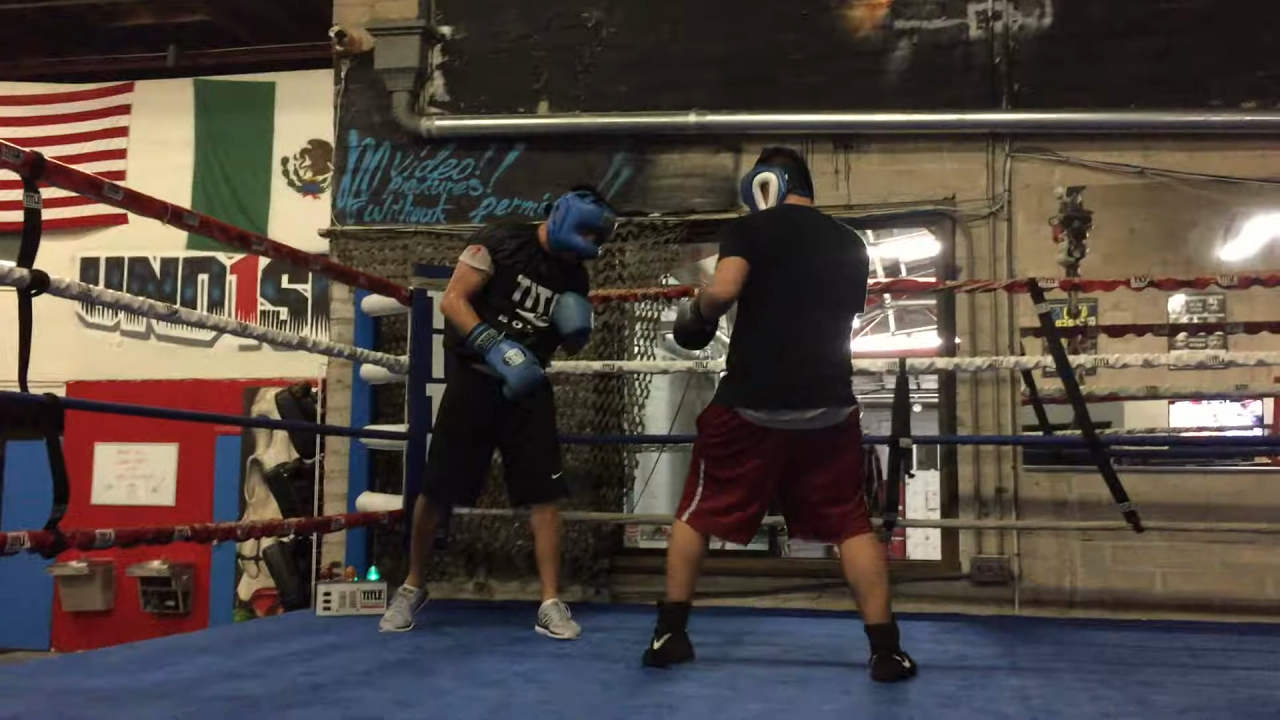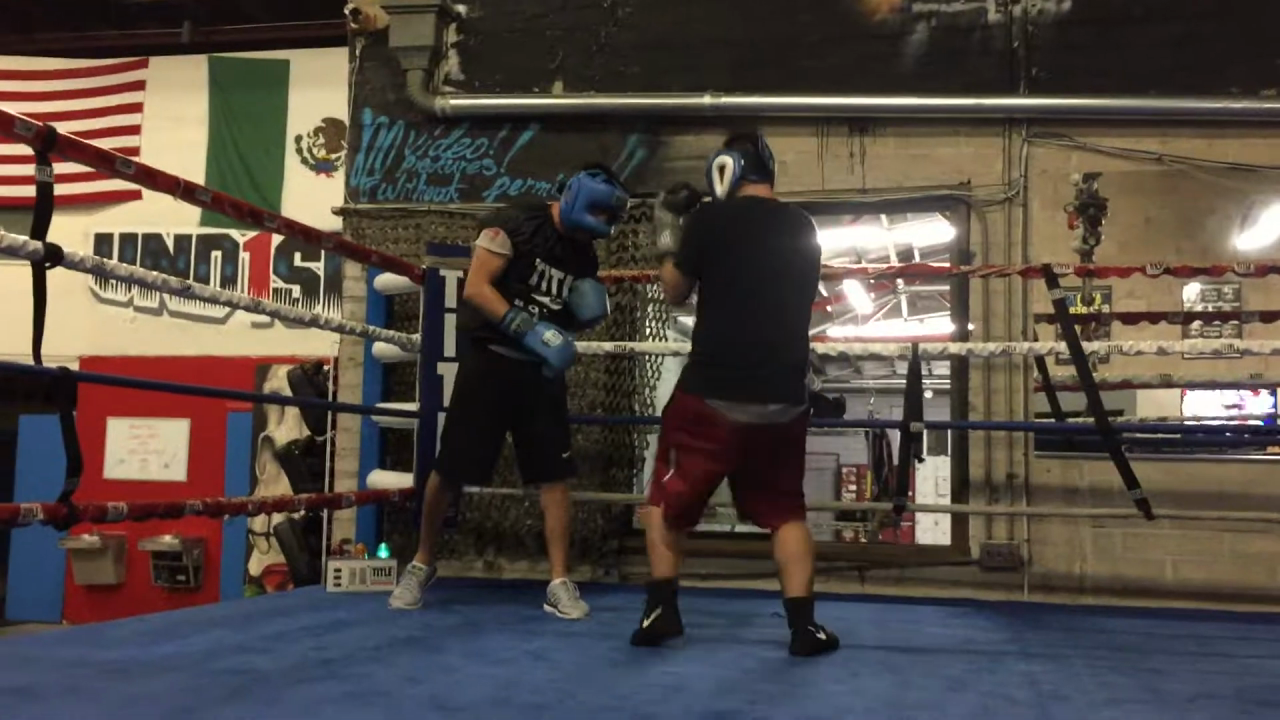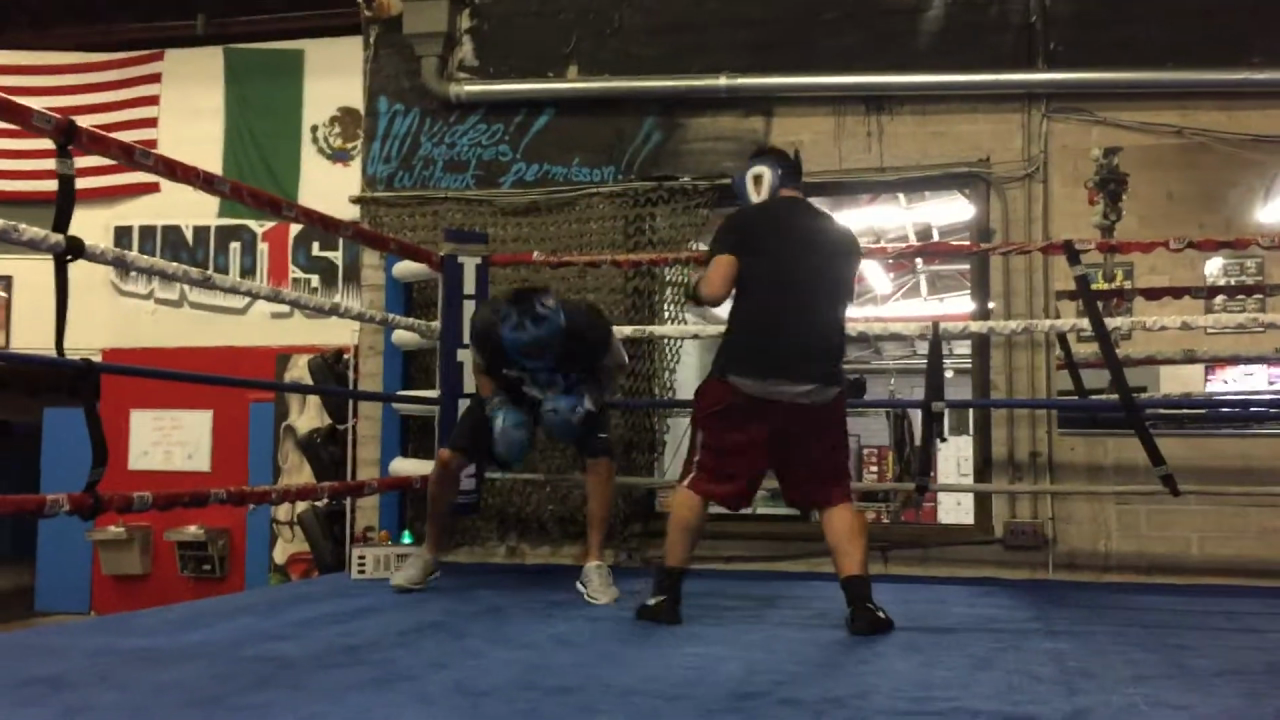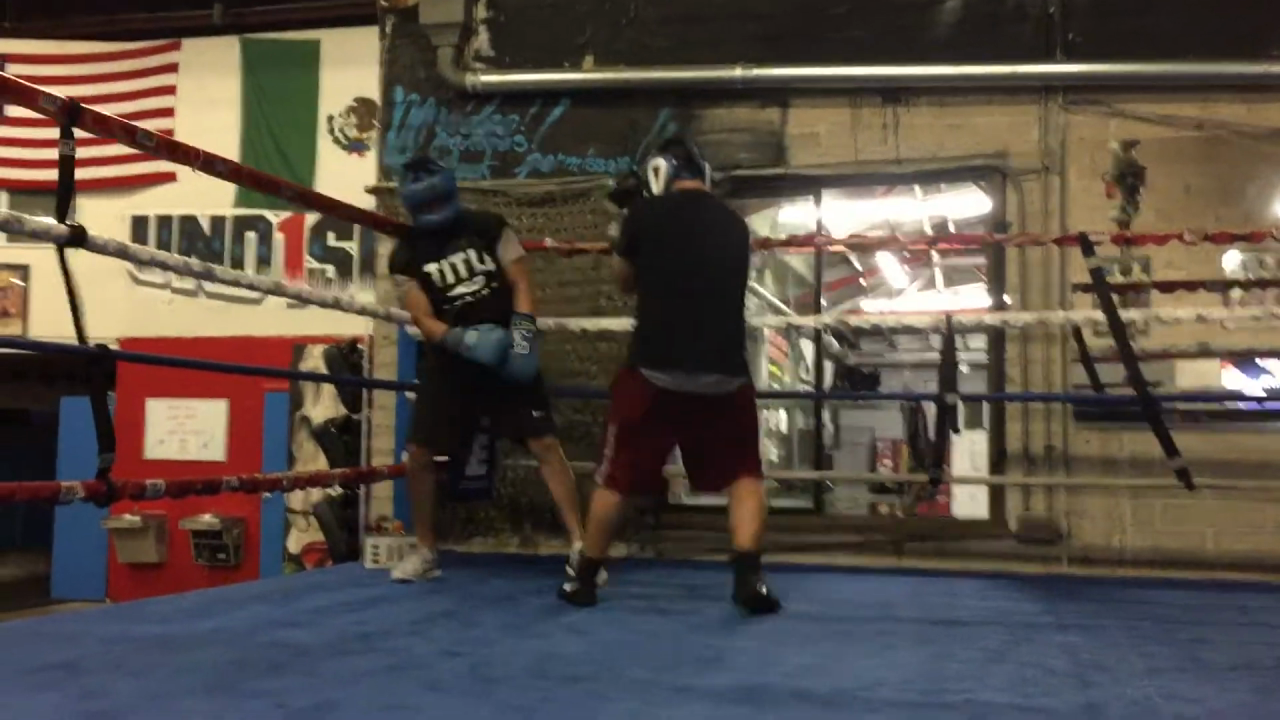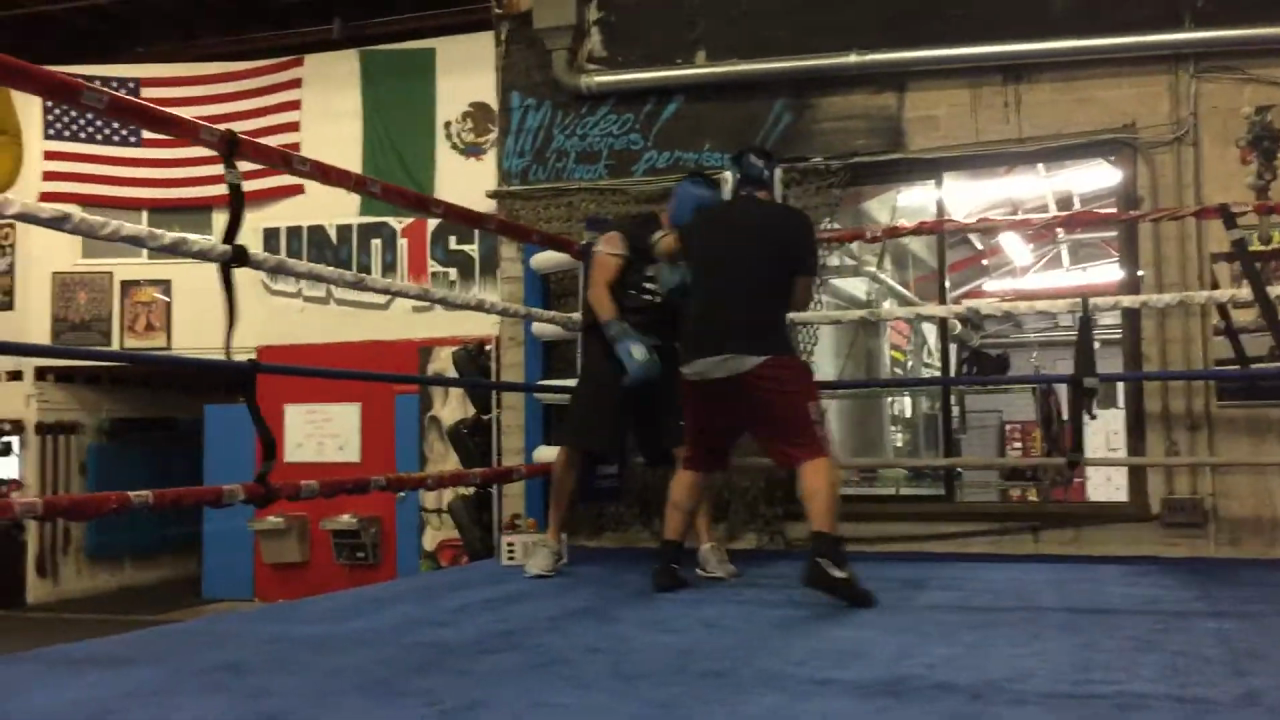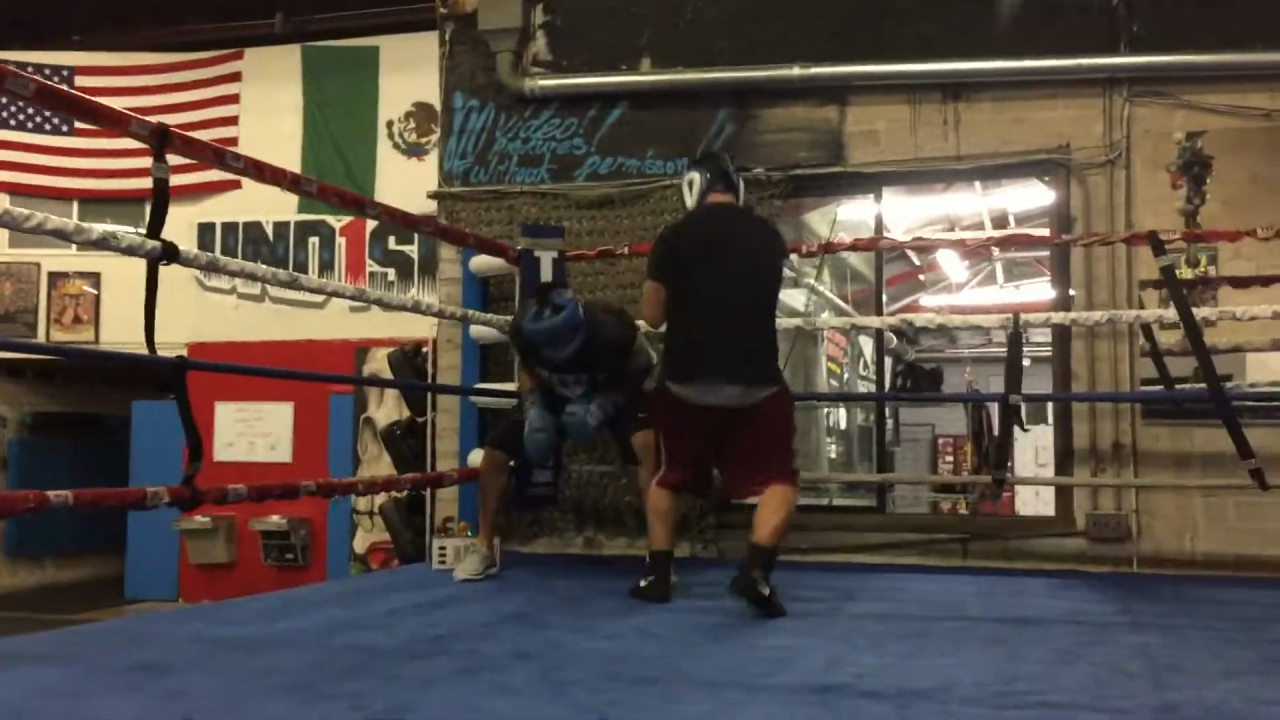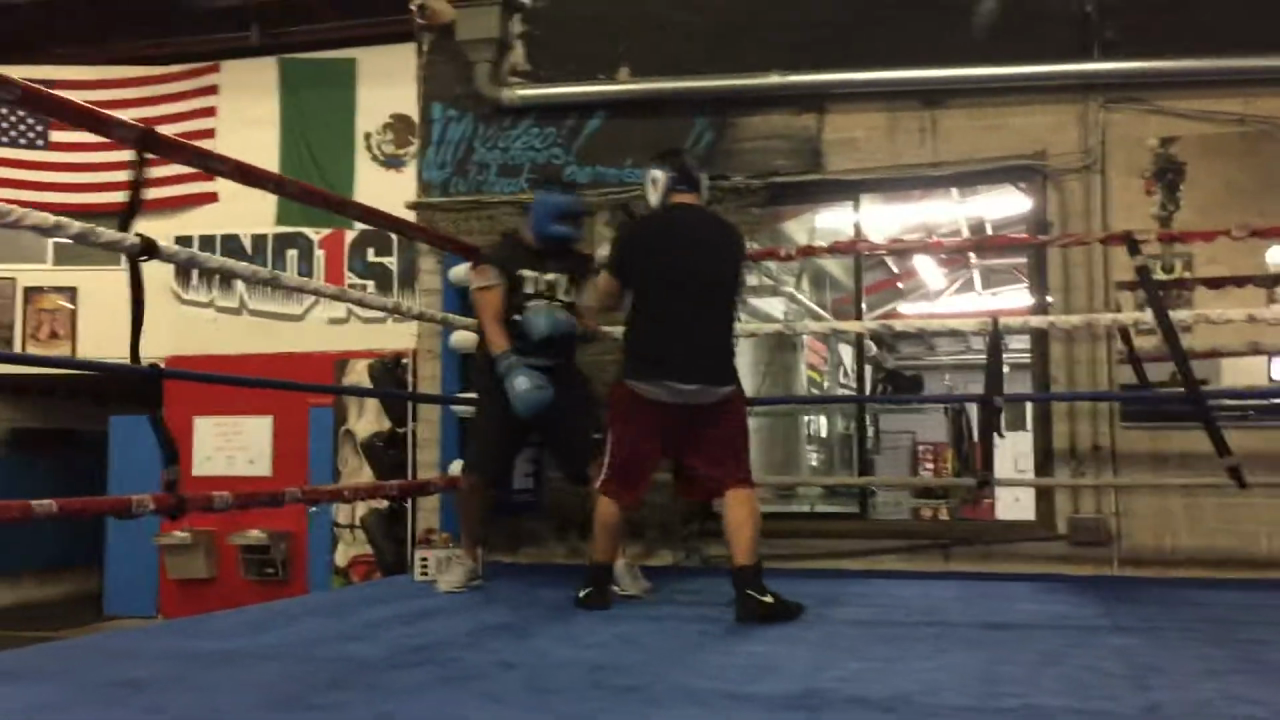
dt=0.7s
person 1, frame 1
left shoulder: (751, 229)
right shoulder: (851, 243)
left elbow: (722, 289)
left wrist: (696, 314)
left hip: (750, 403)
right hip: (828, 406)
left knee: (697, 512)
right knee: (851, 524)
left ankle: (671, 632)
right ankle: (885, 649)
person 1, frame 2
left shoulder: (707, 220)
right shoulder: (804, 233)
left elbow: (675, 292)
left wrist: (668, 232)
left hip: (711, 391)
right hip: (782, 397)
left knee: (666, 499)
right knee: (786, 511)
left ankle: (662, 606)
right ankle: (803, 623)
person 1, frame 3
left shoulder: (745, 221)
right shoulder: (840, 236)
left elbow: (711, 291)
left wrist: (701, 285)
left hip: (743, 377)
right hip: (817, 383)
left knee: (698, 481)
right knee: (834, 496)
left ankle: (666, 592)
right ankle: (862, 602)
person 1, frame 4
left shoulder: (647, 215)
right shoulder: (734, 223)
left elbow: (626, 281)
left hip: (656, 371)
right hip: (725, 373)
left knee: (617, 477)
right knee: (742, 474)
left ankle: (584, 579)
right ankle: (747, 575)
person 1, frame 5
left shoulder: (703, 222)
right shoulder: (792, 222)
left elbow: (662, 249)
right elbow: (800, 300)
left hip: (701, 361)
right hip: (761, 357)
left knee: (693, 464)
right knee: (813, 454)
left ankle: (668, 563)
right ankle: (825, 558)
person 1, frame 6
left shoulder: (676, 237)
right shoulder: (770, 237)
left elbow: (653, 315)
left hip: (686, 382)
right hip: (755, 383)
left knee: (670, 476)
right knee: (777, 480)
left ankle: (658, 575)
right ankle: (755, 566)
person 1, frame 7
left shoulder: (637, 232)
right shoulder: (729, 237)
left elbow: (604, 300)
left wrist: (611, 257)
left hip: (646, 381)
right hip: (713, 383)
left knee: (615, 485)
right knee: (735, 483)
left ankle: (596, 583)
right ankle: (750, 587)
person 2, frame 1
left shoulder: (573, 276)
right shoulder: (499, 243)
left elbow: (570, 346)
right elbow: (451, 300)
left wrist: (576, 330)
right wrist: (494, 347)
left hip: (529, 388)
right hip: (475, 379)
left knee: (545, 495)
right knee: (436, 490)
left ankle: (550, 604)
right ankle: (413, 587)
person 2, frame 2
left shoulder: (585, 255)
right shoulder: (514, 225)
right elbow: (475, 287)
left wrist: (589, 308)
right wrist: (529, 329)
left hip: (541, 368)
right hip: (489, 360)
left knee: (554, 475)
right knee: (450, 470)
left ankle: (559, 583)
right ankle: (422, 565)
person 2, frame 3
left shoulder: (590, 328)
right shoulder: (488, 326)
left elbow: (613, 369)
right elbow: (482, 372)
left wrist: (583, 399)
right wrist: (499, 410)
left hip: (572, 396)
right hip: (511, 392)
left knee: (601, 463)
right knee: (448, 460)
left ankle: (594, 567)
right ankle: (428, 554)
person 2, frame 4
left shoulder: (488, 226)
right shoulder: (407, 256)
left elbow: (521, 281)
right elbow: (424, 322)
left wrist: (524, 332)
right wrist: (464, 339)
left hip: (507, 355)
right hip: (452, 360)
left knee: (544, 442)
right knee: (421, 454)
left ankle: (579, 545)
right ankle: (427, 551)
person 2, frame 5
right shoulder: (627, 232)
right elbow: (597, 289)
left wrist: (682, 288)
right wrist: (622, 339)
left hip: (659, 354)
right hip: (610, 348)
left knee: (686, 449)
right knee: (575, 447)
left ankle: (708, 546)
right ankle: (551, 542)
person 2, frame 6
left shoulder: (614, 330)
right shoulder: (524, 334)
left elbow: (645, 371)
right elbow: (527, 370)
left wrist: (602, 401)
right wrist: (534, 408)
left hip: (613, 395)
right hip: (554, 398)
left knee: (645, 445)
right knee: (494, 455)
right ankle: (484, 550)
person 2, frame 7
left shoulder: (577, 263)
right shoulder: (497, 259)
left elbow: (586, 326)
right elbow: (491, 324)
left wrist: (567, 324)
right wrist: (513, 371)
left hip: (559, 374)
right hip: (508, 377)
left knee: (598, 464)
right knee: (475, 474)
left ankle: (618, 559)
right ankle: (469, 559)
